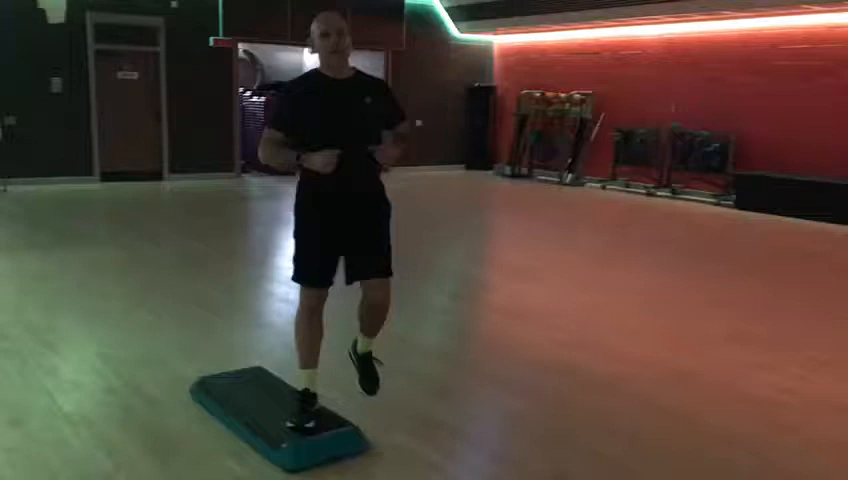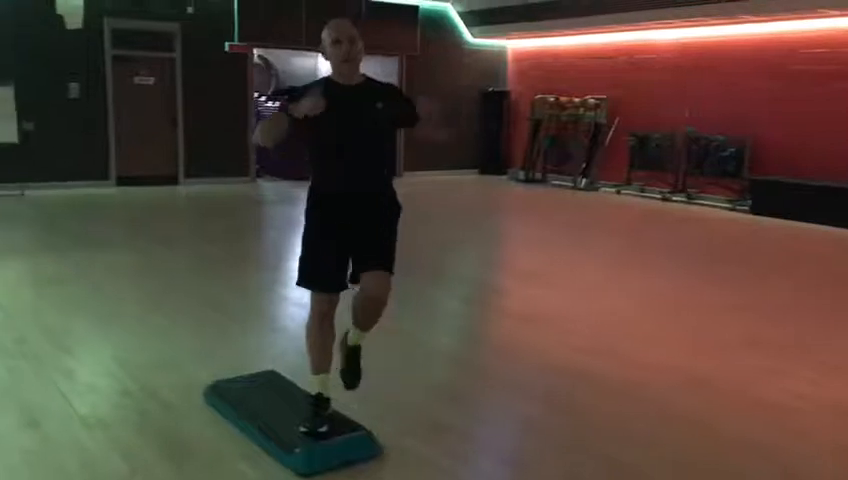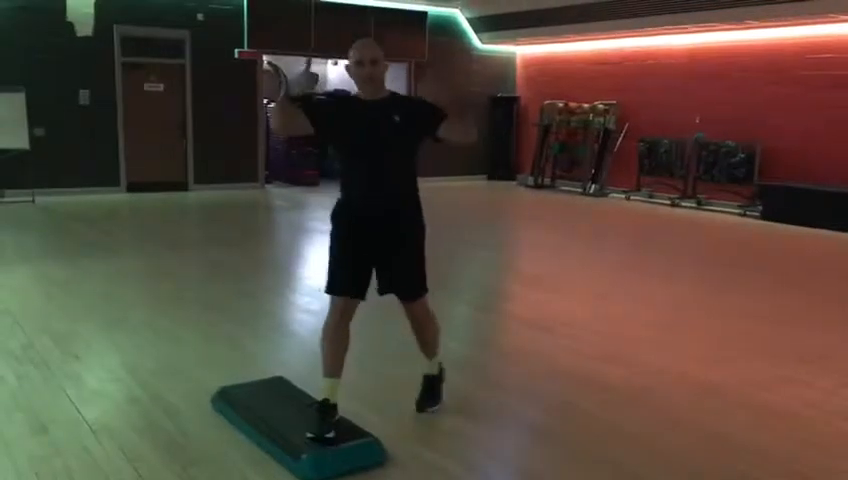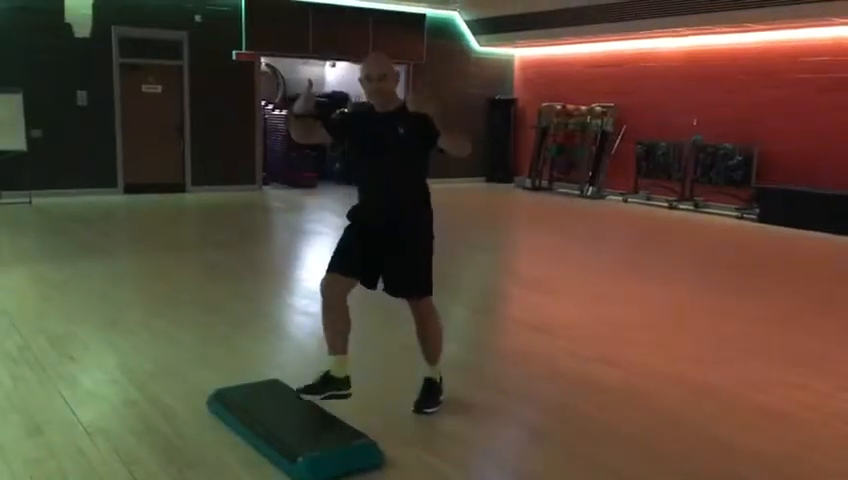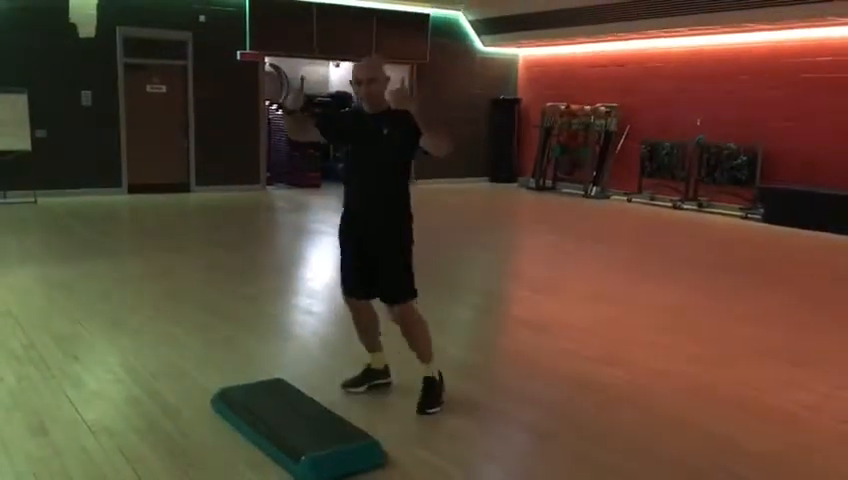
dt=0.3s
person 1, frame 1
left shoulder: (375, 90)
right shoulder: (299, 92)
left elbow: (400, 135)
right elbow: (267, 149)
left wrist: (393, 152)
right wrist: (305, 159)
left hip: (368, 204)
right hip: (317, 206)
left knee: (378, 294)
right knee: (311, 298)
left ankle: (363, 350)
right ankle: (308, 391)
person 1, frame 2
left shoulder: (387, 95)
right shoulder: (311, 95)
right elbow: (264, 139)
right wrist: (296, 114)
left hip: (377, 208)
right hip: (327, 210)
left knee: (376, 290)
right knee: (322, 302)
left ankle: (353, 341)
right ankle: (320, 396)
person 1, frame 3
left shoulder: (411, 108)
right shoulder: (336, 109)
left elbow: (466, 135)
right elbow: (281, 125)
left wrist: (438, 106)
right wrist: (294, 94)
left hip: (401, 220)
right hip: (353, 218)
left knee: (415, 305)
right knee: (340, 307)
left ankle: (434, 371)
right ankle: (329, 403)
person 1, frame 4
left shoulder: (417, 120)
right shoulder: (354, 121)
left elbow: (462, 149)
right elbow: (304, 136)
left wrist: (432, 117)
right wrist: (301, 112)
left hip: (410, 223)
right hip: (367, 219)
left knee: (420, 304)
right knee: (332, 287)
left ankle: (433, 379)
right ankle: (337, 376)
person 1, frame 5
left shoulder: (403, 119)
right shoulder: (346, 120)
left elbow: (442, 149)
right elbow: (300, 131)
left wrist: (414, 108)
right wrist: (292, 109)
left hip: (390, 225)
right hip: (353, 223)
left knee: (399, 307)
right knee: (355, 301)
left ankle: (432, 376)
right ankle: (377, 366)
